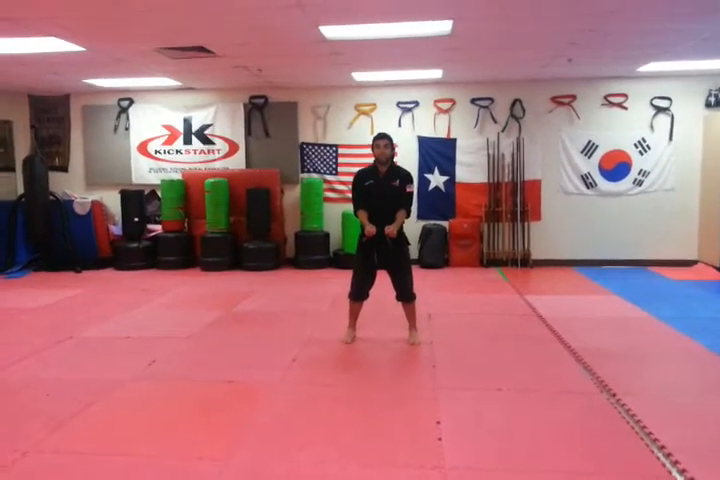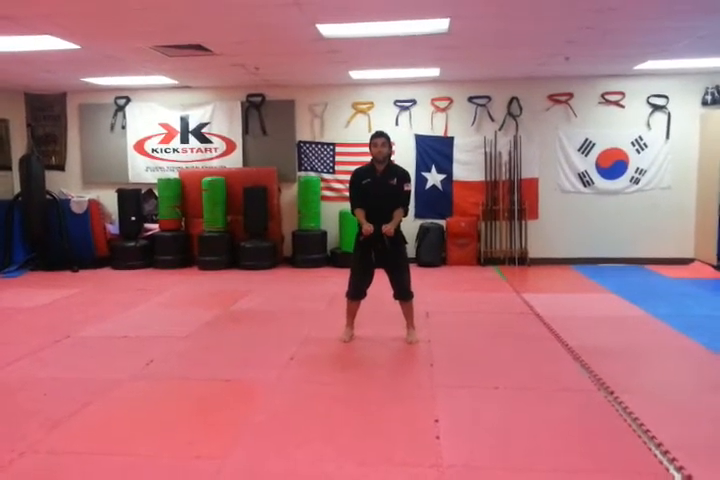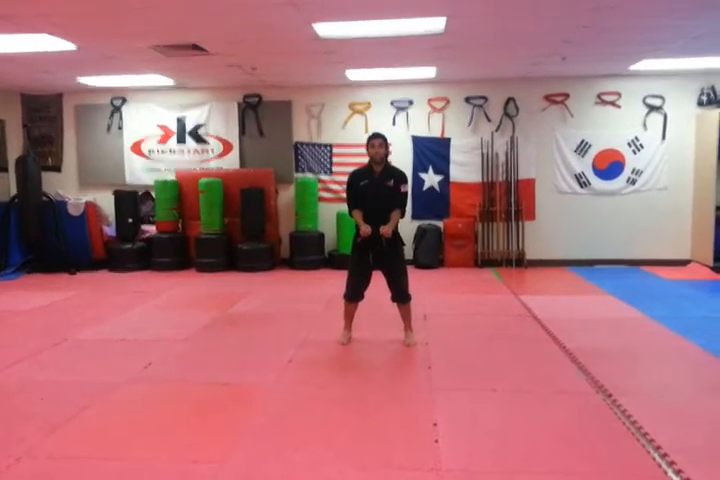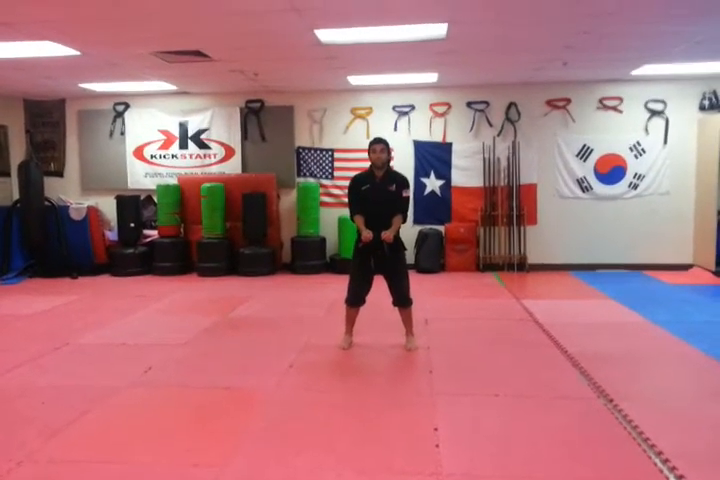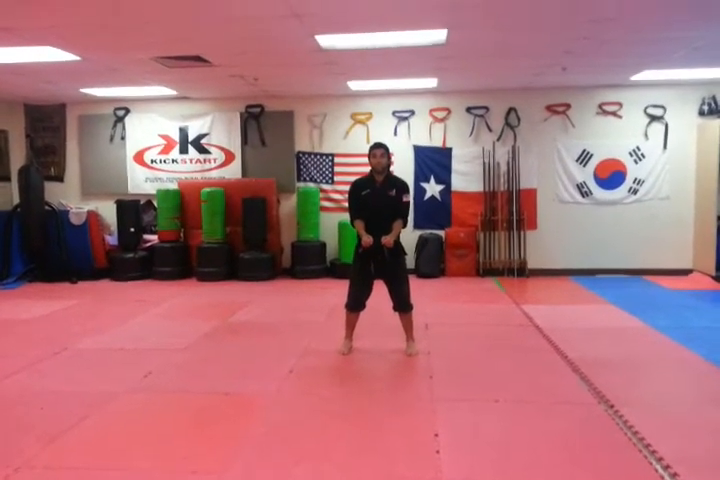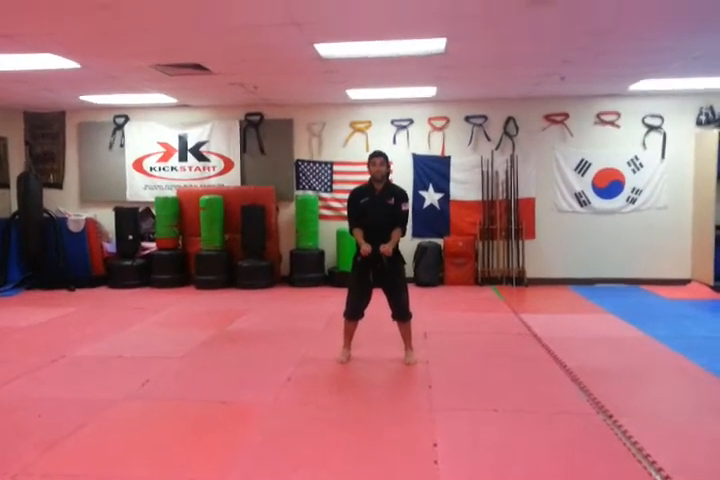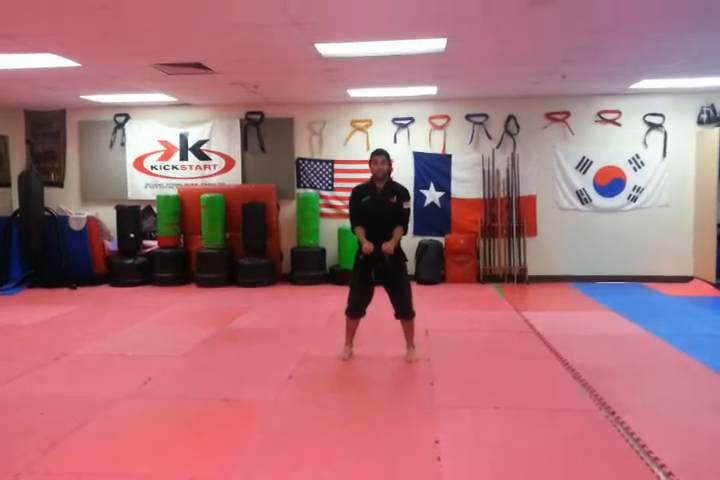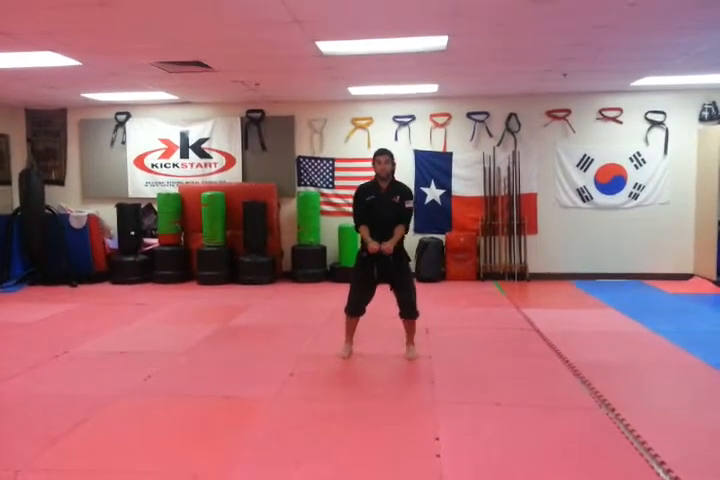
dt=0.1s
person 1, frame 1
left shoulder: (404, 176)
right shoulder: (362, 176)
left elbow: (405, 207)
right elbow: (359, 206)
left wrist: (396, 225)
right wrist: (366, 224)
left hip: (395, 237)
right hip: (369, 237)
left knee: (405, 286)
right knee: (359, 286)
left ankle: (413, 330)
right ankle: (351, 328)
person 1, frame 2
left shoulder: (401, 174)
right shoulder: (359, 174)
left elbow: (402, 205)
right elbow: (356, 205)
left wrist: (393, 224)
right wrist: (364, 223)
left hip: (392, 236)
right hip: (366, 235)
left knee: (403, 285)
right knee: (356, 285)
left ankle: (410, 328)
right ankle: (349, 327)
person 1, frame 3
left shoulder: (398, 176)
right shoulder: (356, 176)
left elbow: (399, 207)
right elbow: (353, 206)
left wrist: (390, 225)
right wrist: (361, 225)
left hip: (389, 238)
right hip: (364, 237)
left knee: (400, 287)
right knee: (354, 287)
left ankle: (408, 330)
right ankle: (347, 329)
person 1, frame 4
left shoulder: (400, 181)
right shoulder: (358, 181)
left elbow: (401, 212)
right elbow: (355, 211)
left wrist: (392, 230)
right wrist: (363, 230)
left hip: (391, 242)
right hip: (365, 242)
left knee: (401, 292)
right knee: (355, 291)
left ankle: (409, 335)
right ankle: (348, 334)
person 1, frame 5
left shoulder: (400, 185)
right shoulder: (358, 186)
left elbow: (401, 216)
right elbow: (355, 216)
left wrist: (393, 235)
right wrist: (363, 235)
left hip: (391, 247)
right hip: (366, 247)
left knee: (402, 297)
right knee: (355, 296)
left ankle: (410, 340)
right ankle: (348, 339)
person 1, frame 6
left shoulder: (399, 194)
right shoulder: (357, 194)
left elbow: (401, 225)
right elbow: (354, 224)
left wrist: (391, 244)
right wrist: (362, 243)
left hip: (390, 256)
right hip: (365, 255)
left knee: (401, 305)
right knee: (354, 305)
left ankle: (408, 349)
right ankle: (346, 347)
person 1, frame 7
left shoulder: (400, 192)
right shoulder: (359, 192)
left elbow: (402, 223)
right elbow: (356, 223)
left wrist: (392, 243)
right wrist: (364, 242)
left hip: (393, 255)
right hip: (366, 254)
left knee: (404, 303)
right knee: (355, 303)
left ankle: (410, 347)
right ankle: (348, 345)
person 1, frame 8
left shoulder: (404, 191)
right shoulder: (363, 191)
left elbow: (404, 222)
right elbow: (360, 222)
left wrist: (392, 242)
right wrist: (369, 241)
left hip: (395, 253)
right hip: (369, 253)
left knee: (408, 302)
right knee: (355, 301)
left ankle: (410, 344)
right ankle: (348, 343)
